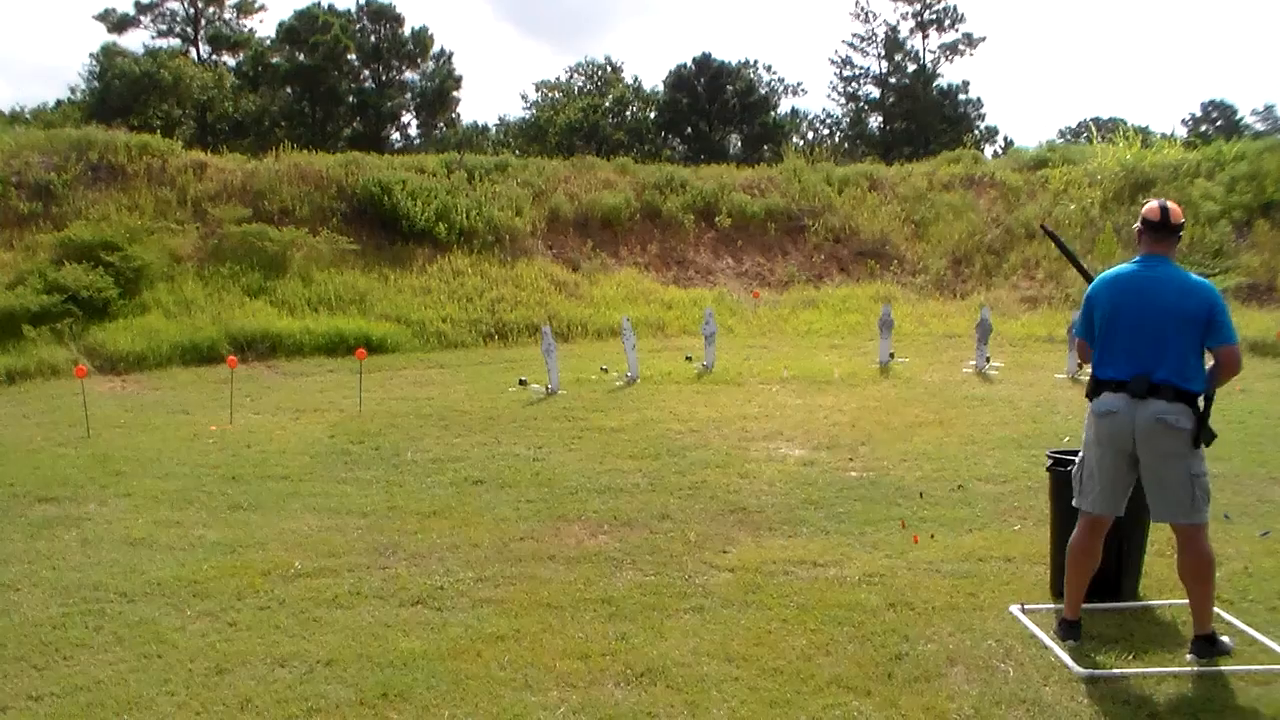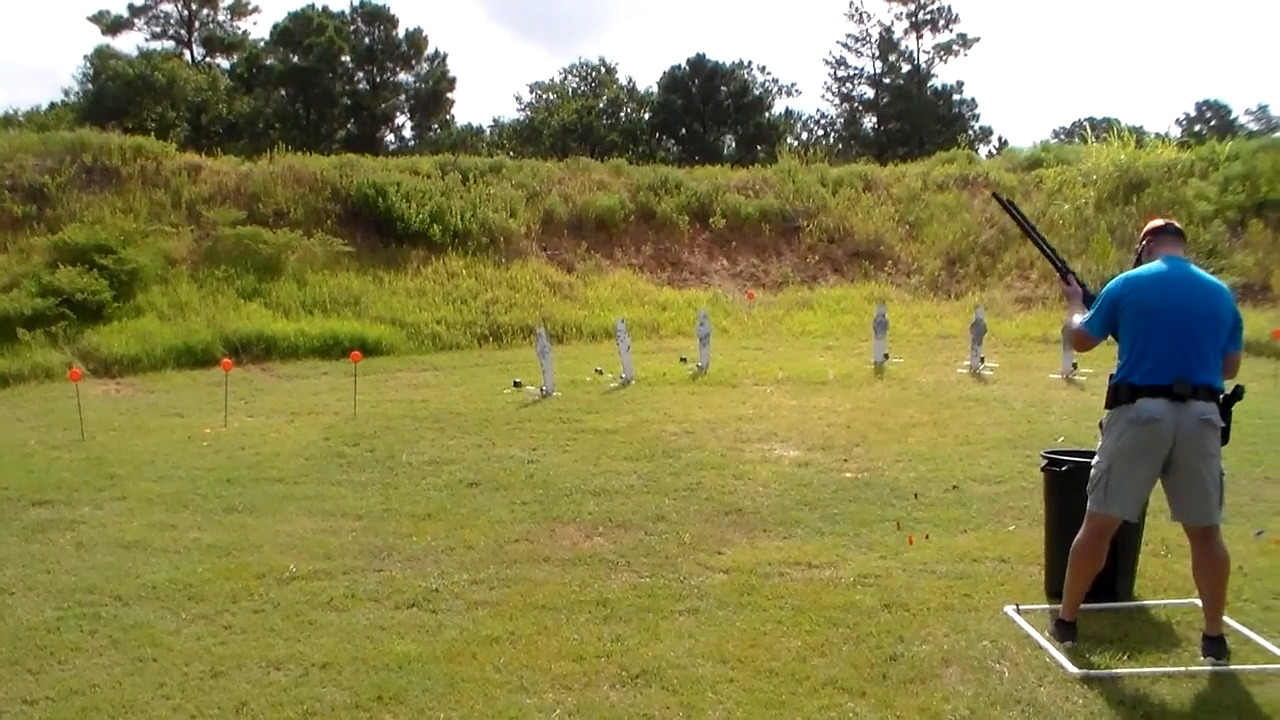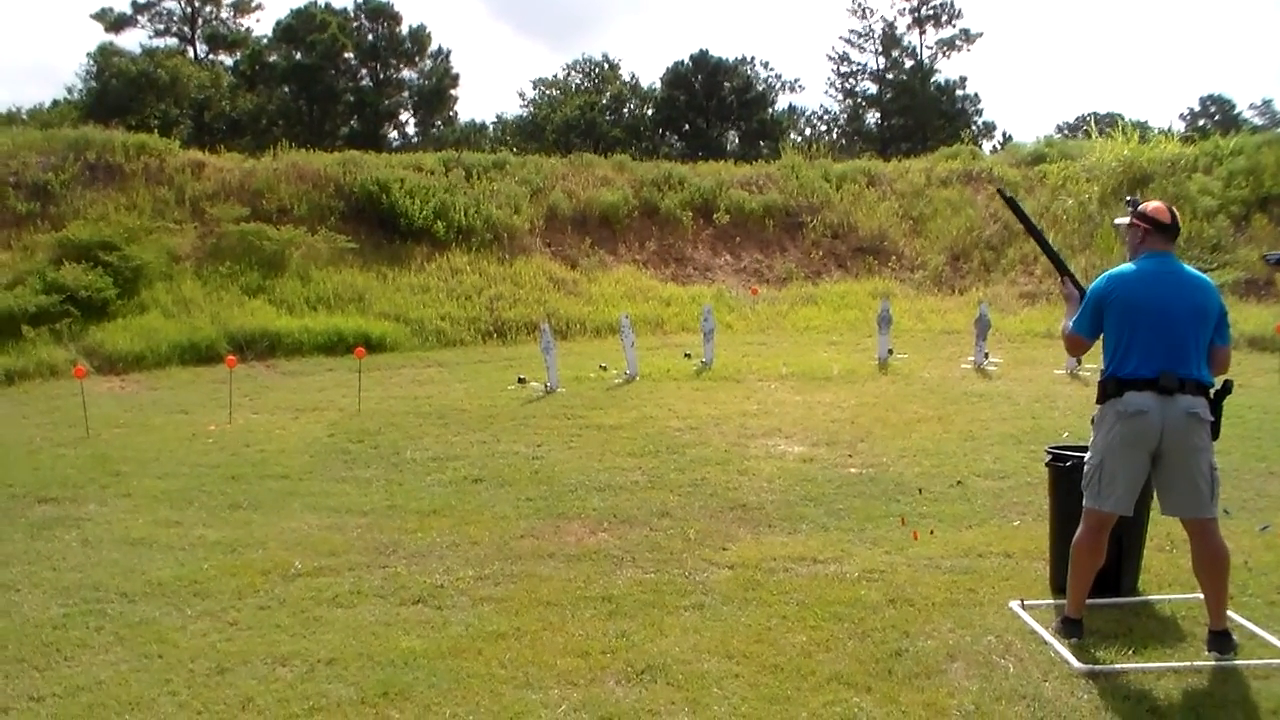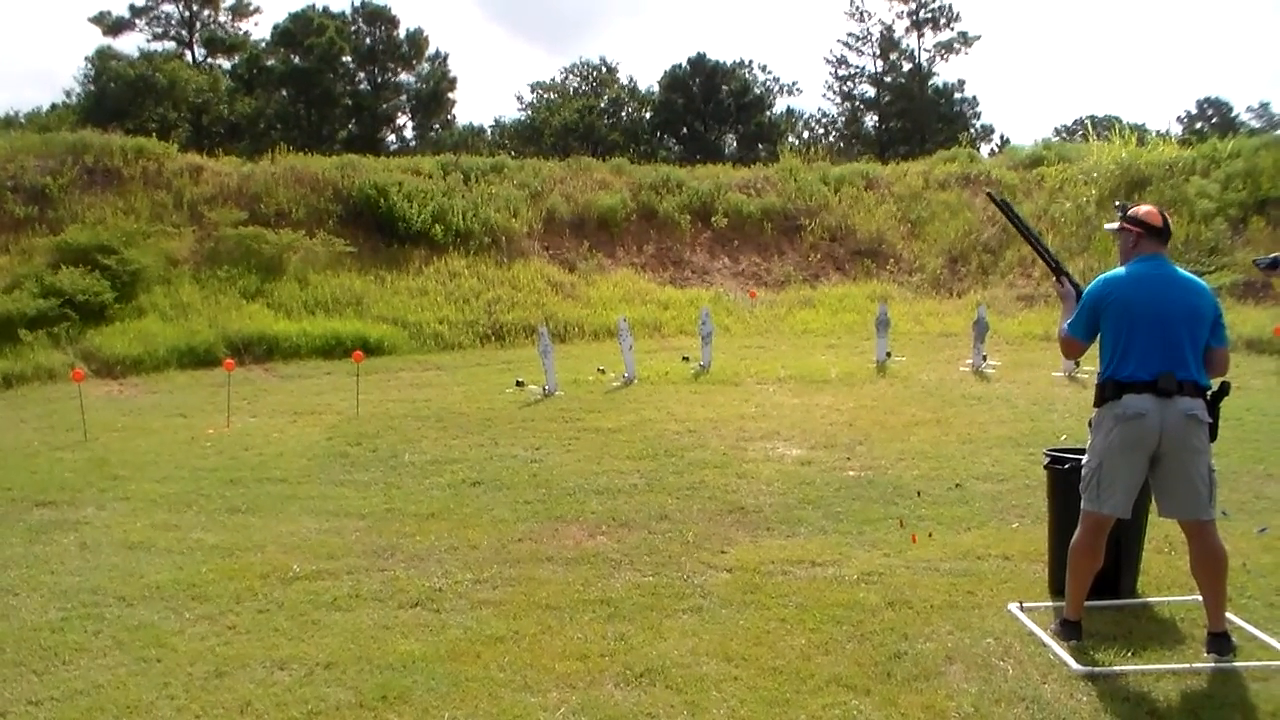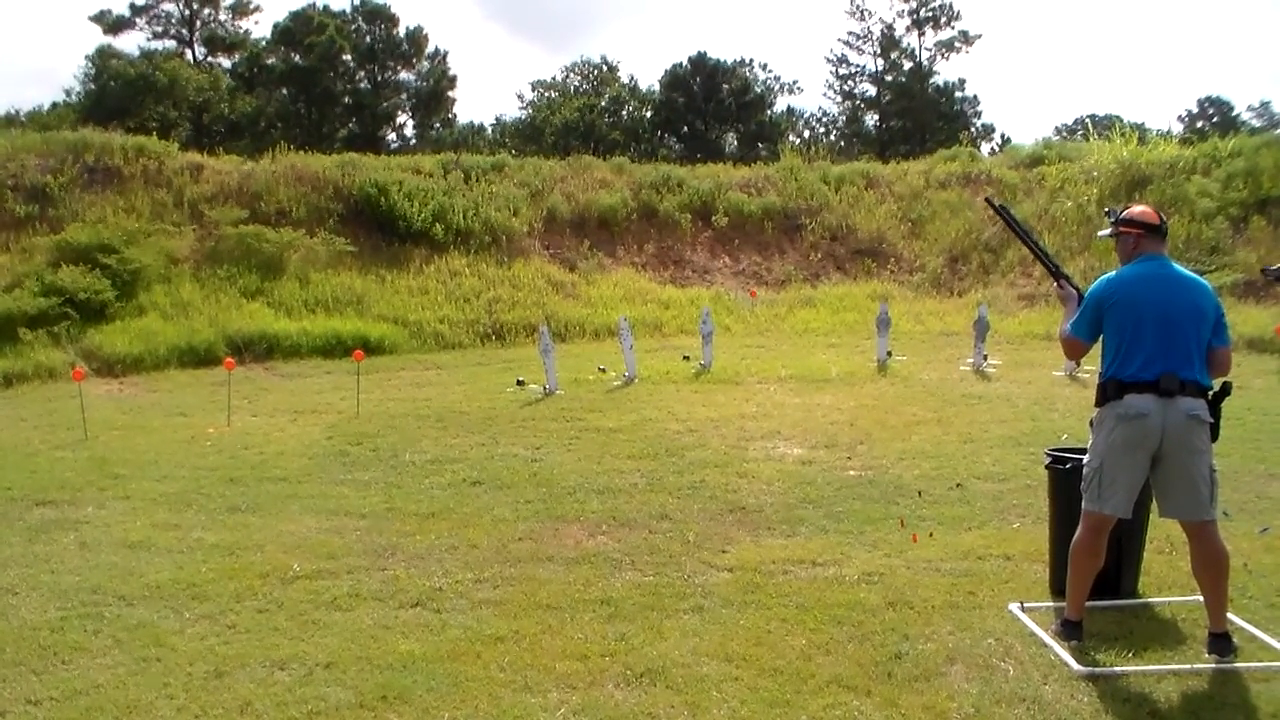
dt=1s
person 1, frame 1
left shoulder: (1103, 285)
right shoulder: (1201, 292)
left elbow: (1084, 353)
right elbow: (1230, 362)
right wrist: (1200, 385)
left hip: (1110, 411)
right hip: (1170, 416)
left knee: (1092, 521)
right knee: (1191, 529)
left ankle: (1070, 621)
right ankle: (1203, 636)
person 1, frame 2
left shoulder: (1129, 284)
right shoulder: (1221, 293)
left elbow: (1081, 340)
right elbow: (1231, 365)
left wrist: (1075, 303)
left hip: (1139, 413)
right hip: (1199, 417)
left knee: (1100, 522)
right knee: (1205, 530)
left ankle: (1065, 621)
right ankle: (1214, 637)
person 1, frame 3
left shoulder: (1112, 283)
right shoulder: (1206, 289)
left elbow: (1074, 345)
right elbow: (1221, 363)
left wrist: (1071, 302)
left hip: (1128, 409)
right hip: (1189, 411)
left knee: (1096, 518)
right knee: (1203, 524)
left ankle: (1072, 618)
right ankle: (1219, 631)
person 1, frame 4
left shoulder: (1107, 286)
right shoulder: (1201, 292)
left elbow: (1070, 348)
right elbow: (1219, 366)
left wrist: (1068, 303)
left hip: (1126, 411)
right hip: (1186, 413)
left knee: (1094, 520)
right knee: (1201, 526)
left ankle: (1071, 620)
right ankle: (1218, 632)
person 1, frame 5
left shoulder: (1110, 287)
right shoulder: (1203, 291)
left elbow: (1073, 349)
right elbow: (1222, 365)
left wrist: (1070, 305)
left hip: (1128, 411)
right hip: (1188, 413)
left knee: (1095, 520)
right knee: (1202, 526)
left ankle: (1072, 621)
right ankle: (1219, 633)
